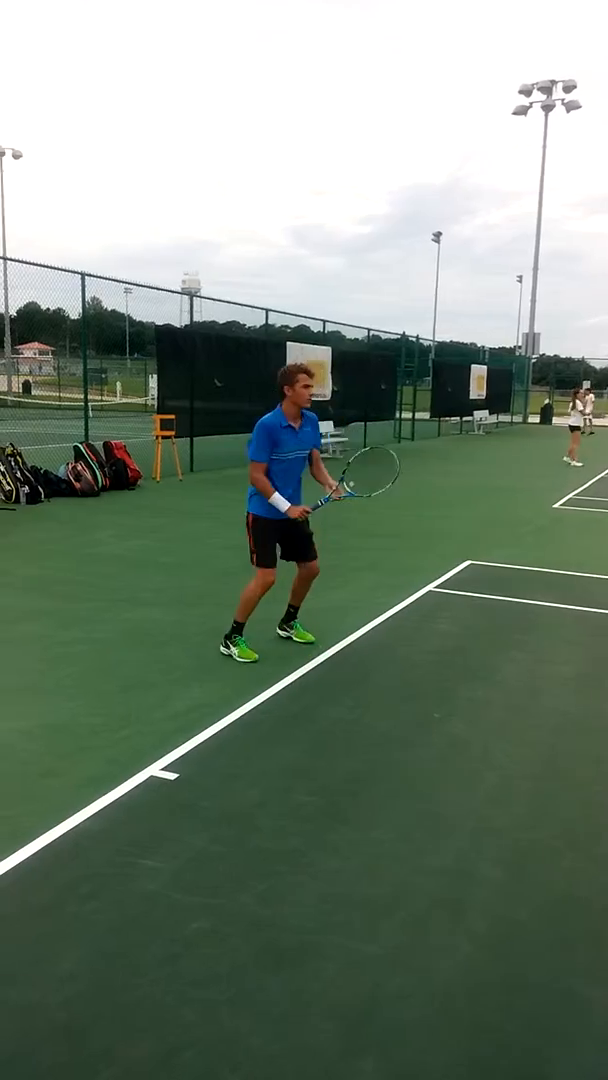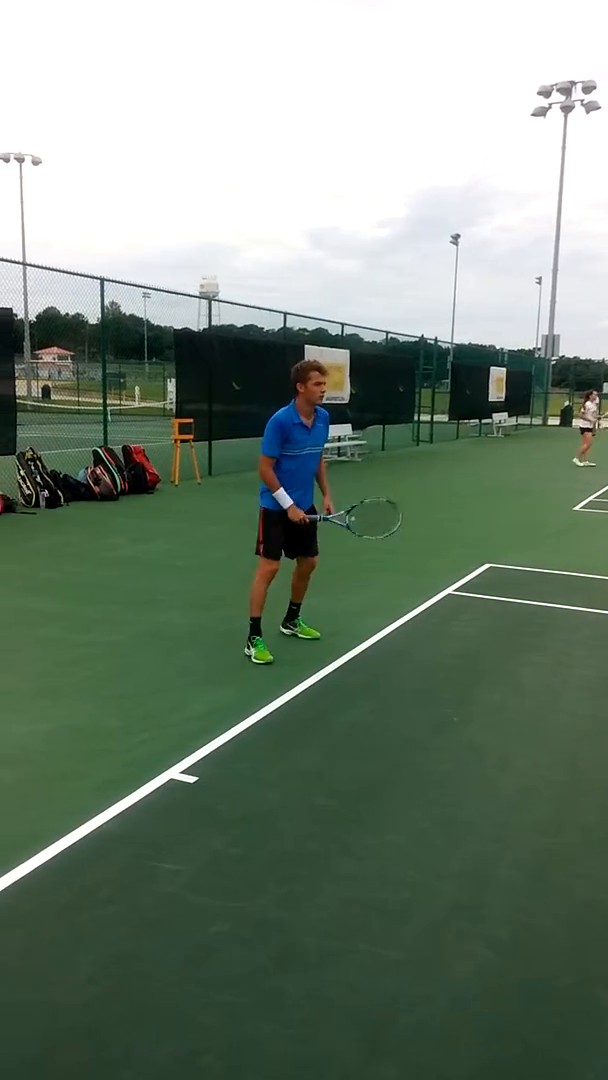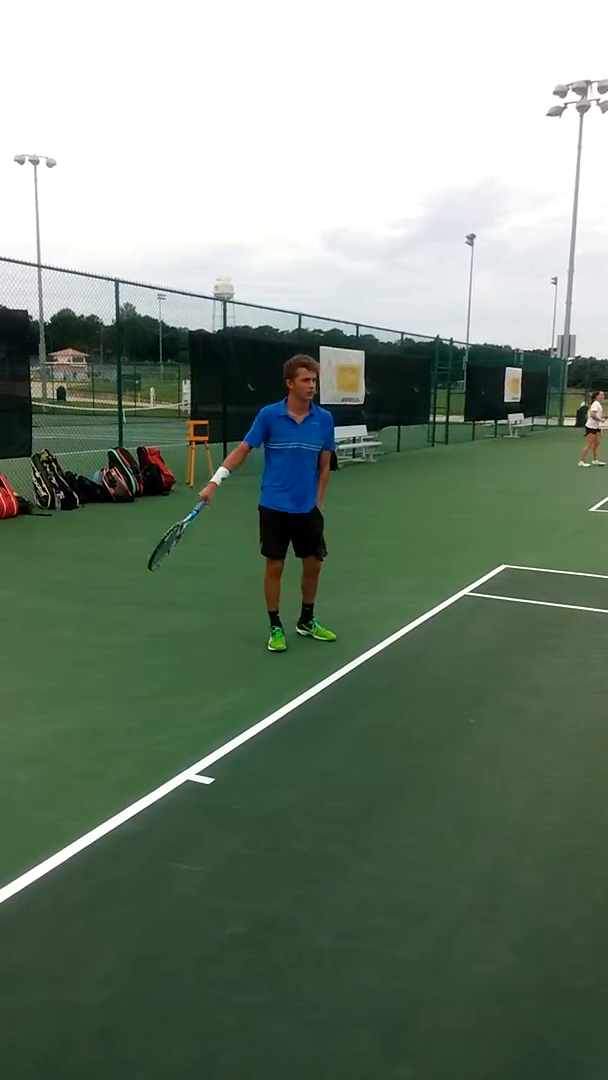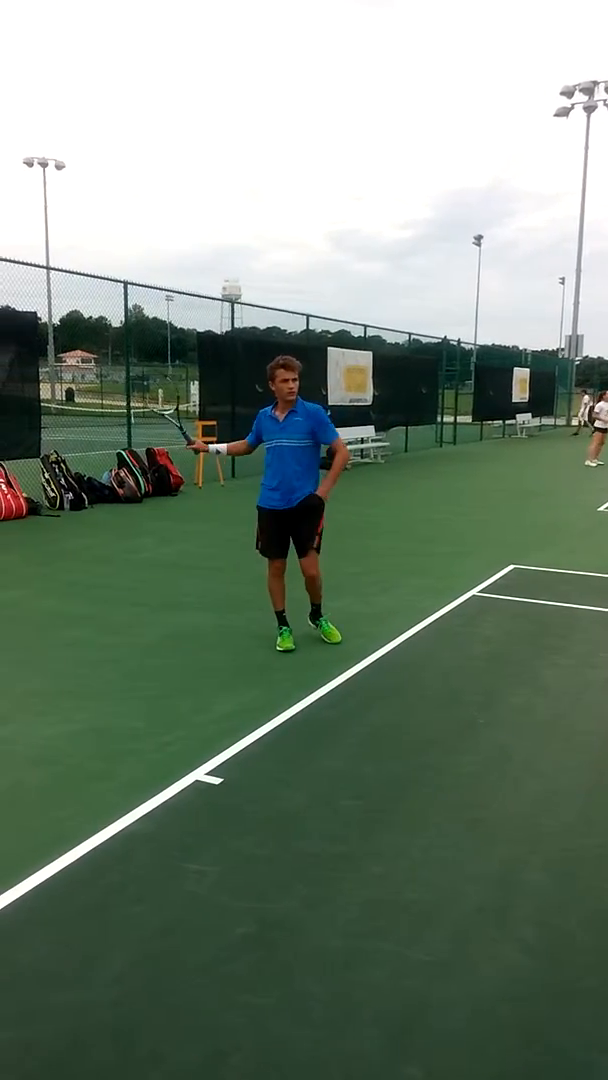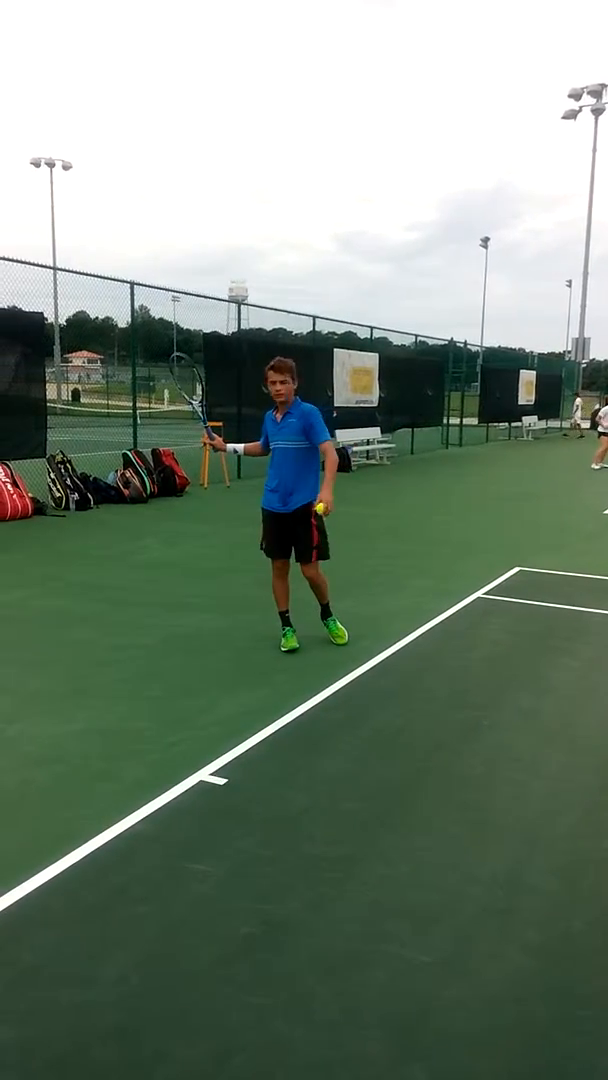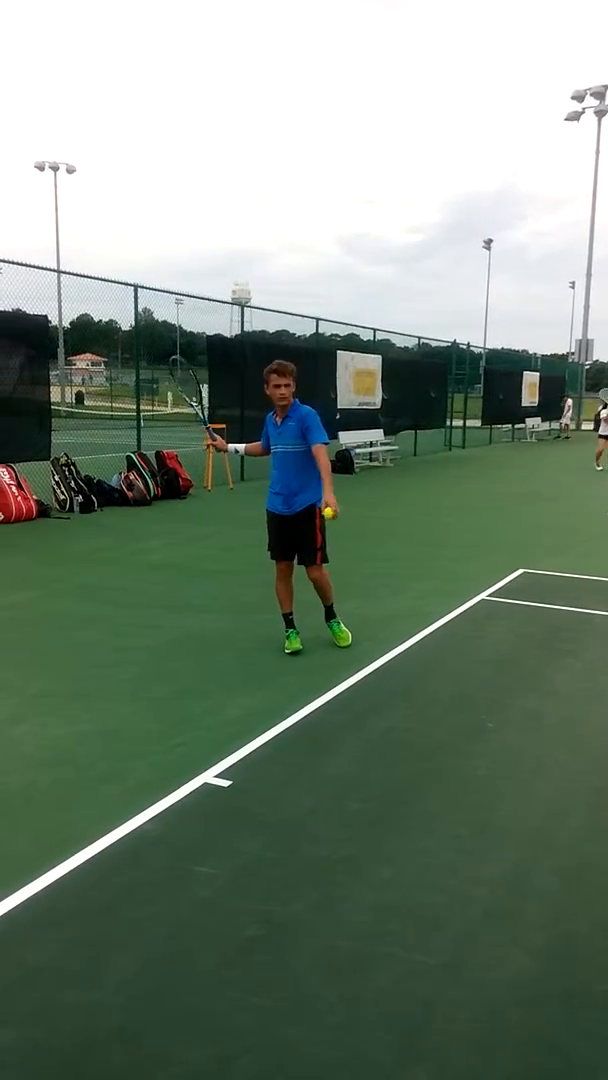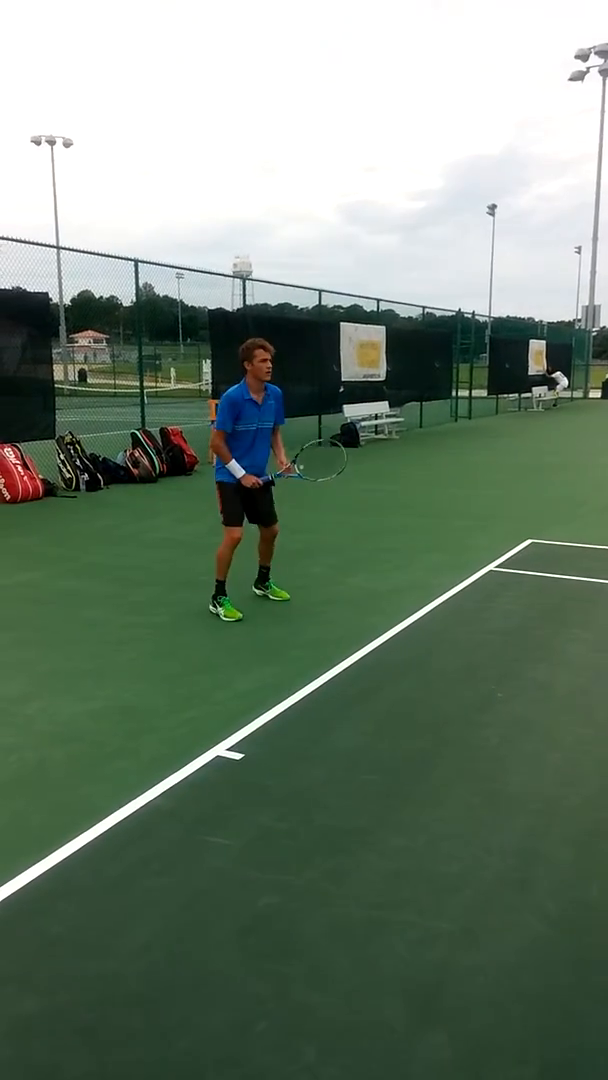
dt=0.5s
person 1, frame 1
left shoulder: (311, 422)
right shoulder: (266, 426)
left elbow: (314, 461)
right elbow: (256, 476)
left wrist: (329, 482)
right wrist: (286, 507)
left hip: (295, 511)
right hip: (264, 513)
left knee: (311, 568)
right knee: (265, 578)
left ankle: (289, 622)
right ankle: (233, 637)
person 1, frame 2
left shoulder: (323, 418)
right shoulder: (280, 421)
right elbow: (265, 468)
left wrist: (325, 494)
right wrist: (289, 506)
left hip: (305, 507)
right hip: (277, 507)
left knee: (308, 562)
right knee: (269, 567)
left ankle: (292, 620)
right ankle: (254, 638)
person 1, frame 3
left shoulder: (324, 419)
right shoulder: (268, 415)
left elbow: (324, 464)
right elbow: (241, 451)
left wrist: (318, 501)
right wrist: (214, 482)
left hip: (307, 508)
right hip: (274, 506)
left knee: (313, 564)
right knee: (274, 566)
left ankle: (307, 620)
right ankle: (275, 627)
person 1, frame 4
left shoulder: (313, 413)
right shoulder: (264, 417)
left elbow: (341, 451)
right elbow: (247, 445)
left wrist: (327, 487)
right wrist: (209, 448)
left hip: (304, 503)
right hip: (270, 504)
left knee: (310, 568)
right knee: (276, 566)
left ankle: (318, 616)
right ankle: (283, 627)
person 1, frame 5
left shoulder: (309, 413)
right shoulder: (269, 418)
left elbow: (330, 454)
left wrist: (326, 490)
right wrist: (226, 446)
left hip: (304, 506)
right hip: (273, 506)
left knee: (311, 570)
right knee: (279, 567)
left ankle: (328, 617)
right ankle: (287, 627)
person 1, frame 6
left shoulder: (307, 415)
right shoulder: (270, 420)
left elbow: (321, 454)
left wrist: (327, 492)
right wrist: (229, 447)
left hip: (307, 507)
right hip: (277, 508)
left knee: (315, 571)
right knee: (283, 568)
left ankle: (332, 619)
right ankle: (290, 629)
person 1, frame 7
left shoulder: (275, 394)
right shoulder: (232, 397)
right elbow: (217, 442)
left wrist: (282, 458)
right wrist: (241, 474)
left hip: (259, 477)
right hip: (231, 477)
left knee: (270, 530)
right knee: (233, 535)
left ankle: (263, 582)
right ankle: (219, 597)
